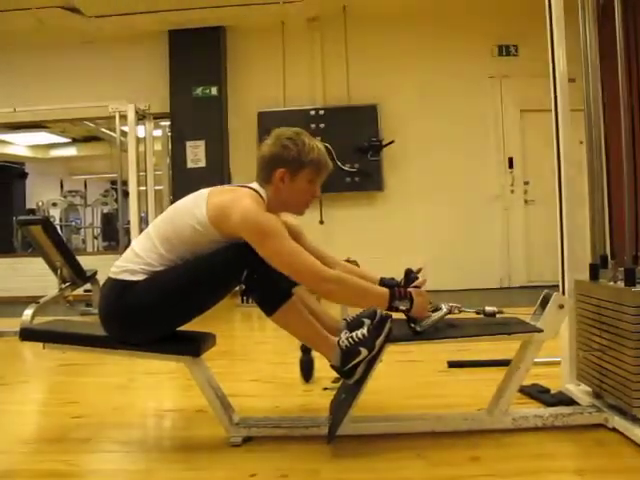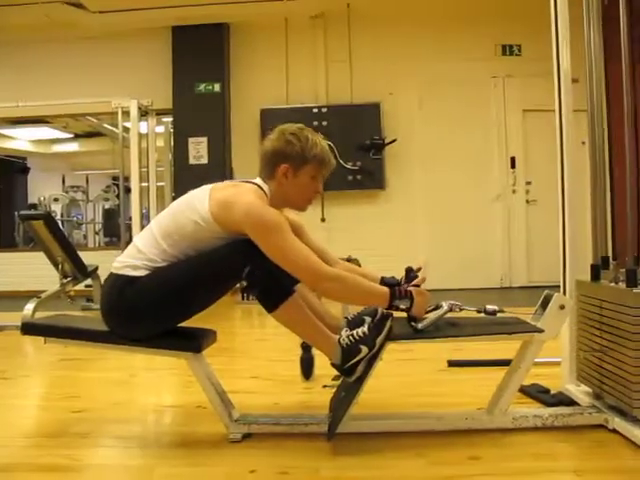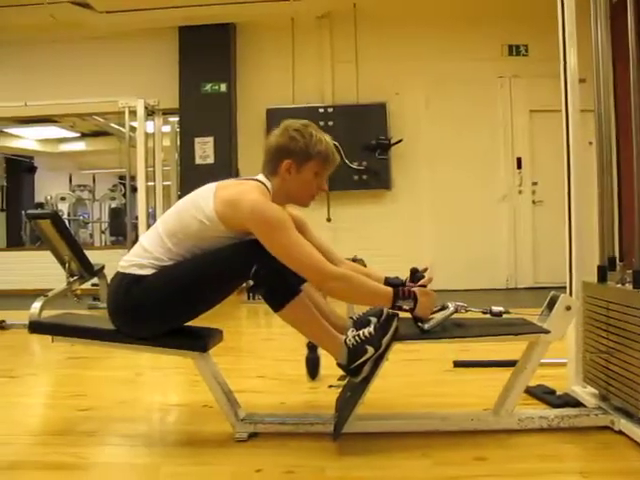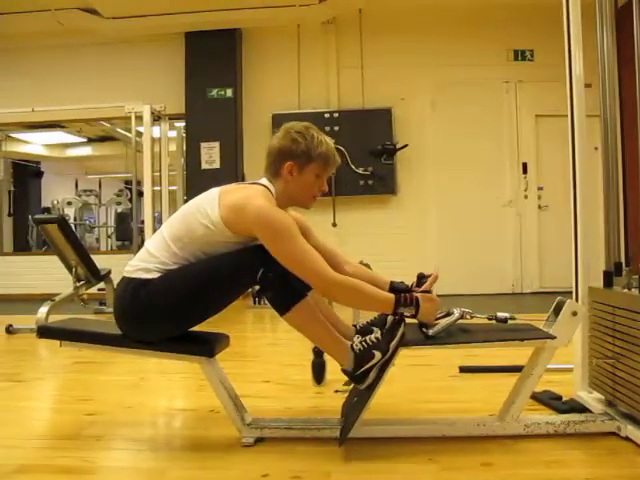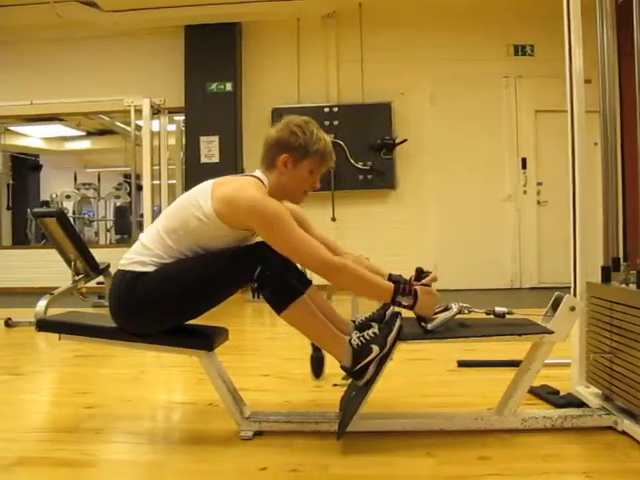
dt=0.2s
person 1, frame 1
left shoulder: (271, 215)
right shoulder: (248, 211)
left elbow: (332, 266)
right elbow: (322, 282)
left wrist: (393, 286)
right wrist: (400, 301)
left hip: (148, 296)
right hip: (126, 303)
left knee: (266, 263)
right knee: (250, 263)
left ankle: (340, 332)
right ankle: (340, 353)
person 1, frame 2
left shoulder: (271, 210)
right shoulder: (252, 206)
left elbow: (333, 265)
right elbow: (323, 281)
left wrist: (393, 285)
right wrist: (400, 300)
left hip: (148, 292)
right hip: (128, 298)
left knee: (269, 260)
right knee: (253, 259)
left ankle: (340, 330)
right ankle: (341, 351)
person 1, frame 3
left shoulder: (276, 207)
right shoulder: (256, 204)
left elbow: (338, 264)
right elbow: (327, 279)
left wrist: (397, 284)
right wrist: (406, 300)
left hip: (154, 290)
right hip: (134, 297)
left knee: (277, 261)
right knee: (260, 259)
left ankle: (347, 330)
right ankle: (347, 351)
person 1, frame 4
left shoulder: (282, 213)
right shoulder: (260, 208)
left elbow: (342, 266)
right elbow: (329, 284)
left wrist: (401, 289)
right wrist: (408, 306)
left hip: (162, 294)
right hip: (140, 301)
left knee: (282, 265)
right knee: (267, 265)
left ankle: (352, 337)
right ankle: (352, 358)
person 1, frame 5
left shoulder: (277, 204)
right shoulder: (252, 199)
left elbow: (340, 256)
right elbow: (329, 269)
left wrist: (400, 282)
right wrist: (405, 296)
left hip: (159, 285)
right hip: (135, 294)
left knee: (277, 263)
right knee: (264, 263)
left ankle: (349, 332)
right ankle: (351, 354)
